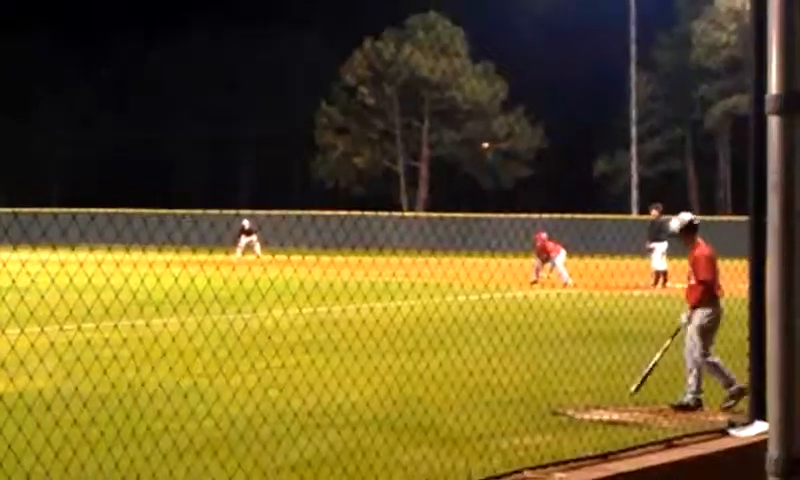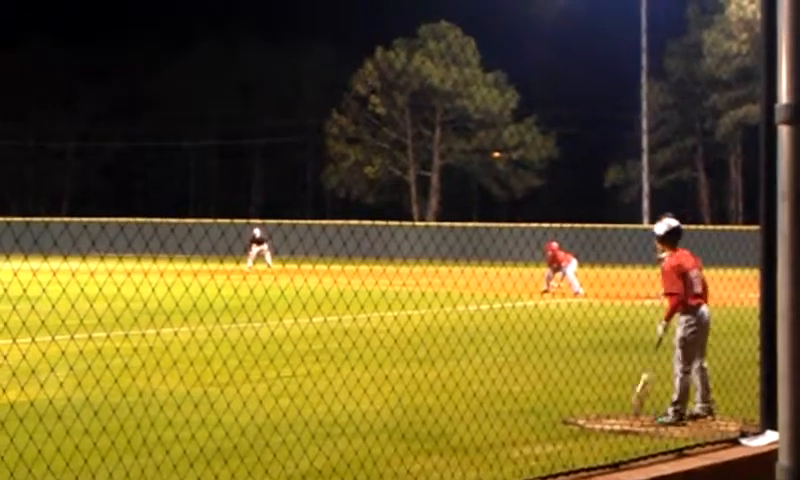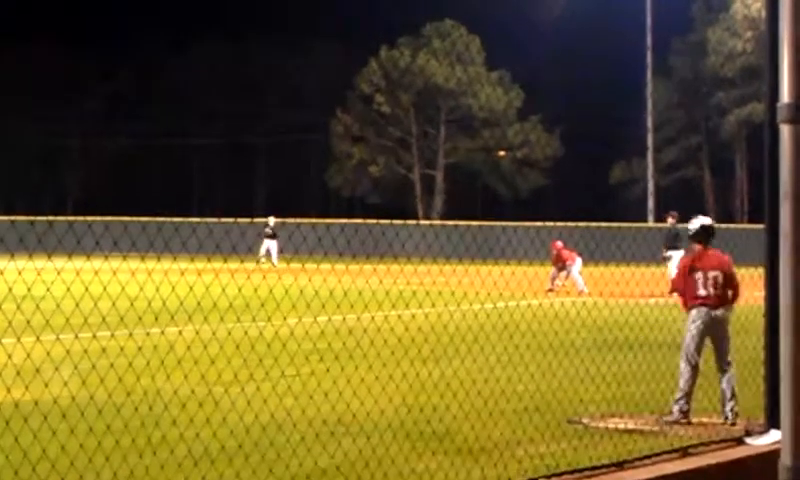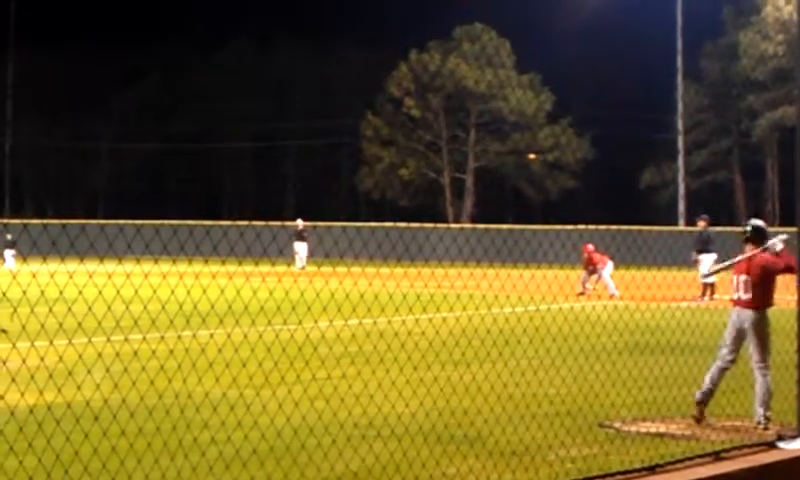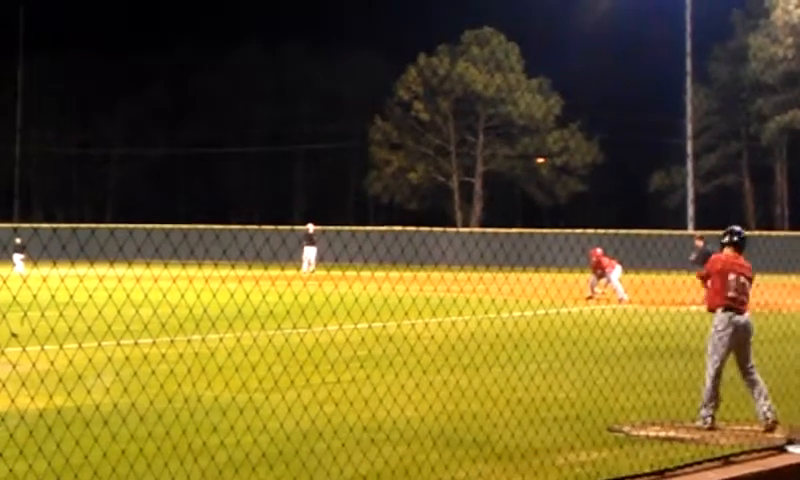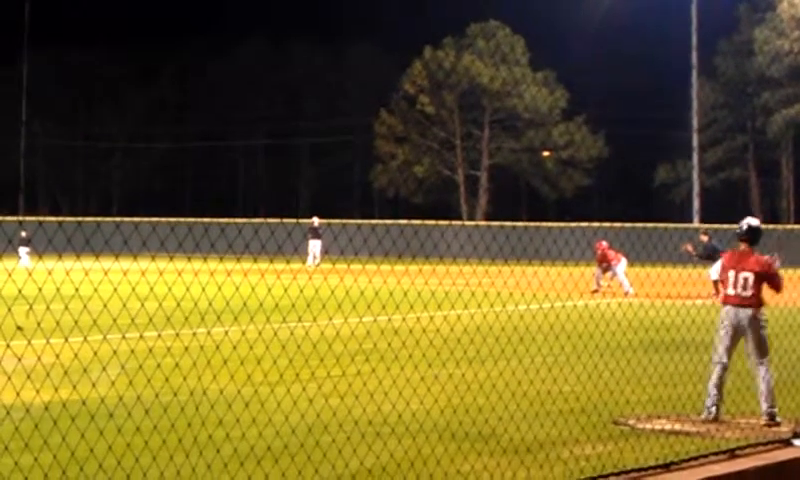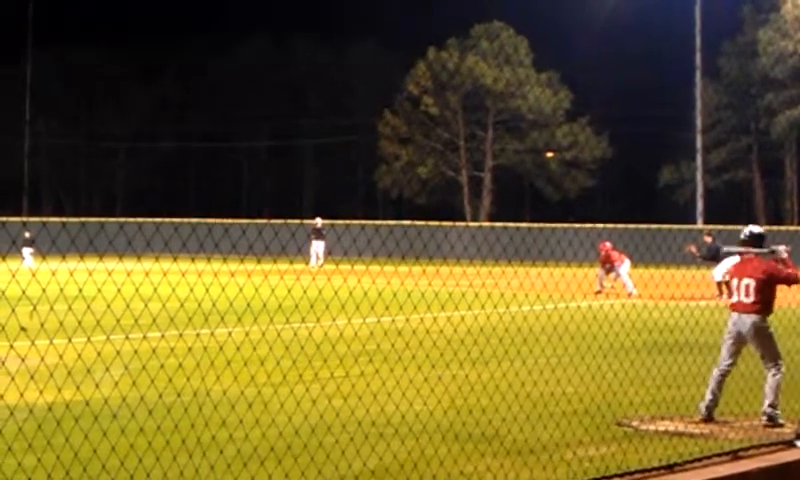
dt=0.7s
person 1, frame 1
left shoulder: (701, 253)
right shoulder: (697, 251)
left elbow: (704, 286)
left wrist: (690, 310)
right wrist: (692, 309)
left hip: (706, 309)
right hip: (701, 309)
left knee: (702, 355)
right knee: (691, 353)
left ankle: (733, 387)
right ankle: (693, 397)
person 1, frame 2
left shoulder: (671, 264)
right shoulder: (690, 257)
left elbow: (677, 297)
right elbow: (704, 286)
left wrist: (665, 321)
left hip: (689, 316)
right hip: (703, 312)
left knee: (683, 366)
right knee: (698, 362)
left ankle: (677, 413)
right ankle: (704, 406)
person 1, frame 3
left shoulder: (687, 262)
right shoulder: (724, 260)
left elbow: (681, 291)
right elbow: (735, 291)
left hip: (698, 313)
right hip: (719, 314)
left knee: (689, 364)
right knee: (725, 364)
left ankle: (681, 411)
right ankle: (729, 412)
person 1, frame 4
left shoulder: (739, 261)
right shoulder: (764, 261)
right elbow: (793, 267)
left wrist: (773, 252)
right wrist: (781, 249)
left hip: (736, 314)
right hip: (756, 316)
left knee: (723, 361)
right knee: (761, 367)
left ankle: (702, 400)
right ankle: (762, 418)
person 1, frame 5
left shoulder: (718, 259)
right shoulder: (748, 268)
left elbow: (703, 276)
left wrist: (713, 285)
left hip: (725, 319)
right hip: (744, 319)
left knee: (713, 370)
right knee: (749, 370)
left ankle: (707, 418)
right ankle: (767, 414)
person 1, frame 6
left shoulder: (726, 259)
right shoulder: (763, 262)
right elbow: (778, 287)
right wrist: (774, 267)
left hip: (730, 314)
right hip: (753, 315)
left knee: (721, 362)
right knee: (762, 364)
left ankle: (711, 409)
right ankle: (769, 413)
person 1, frame 7
left shoulder: (734, 268)
right shoulder: (767, 267)
left hip: (735, 320)
right hip: (756, 321)
left knee: (723, 366)
right knee: (775, 366)
left ankle: (706, 410)
right ankle: (770, 413)
